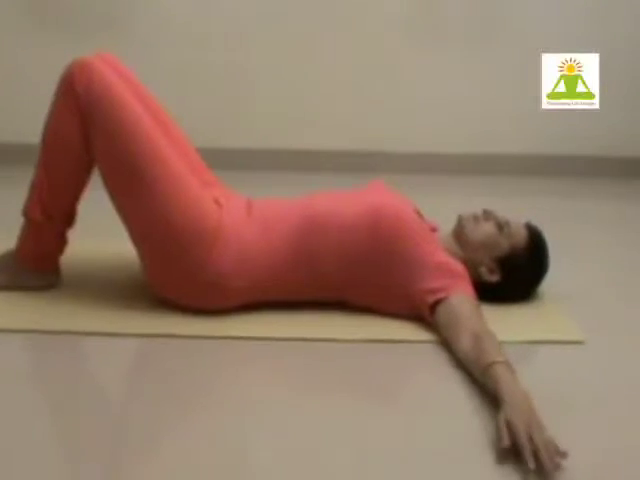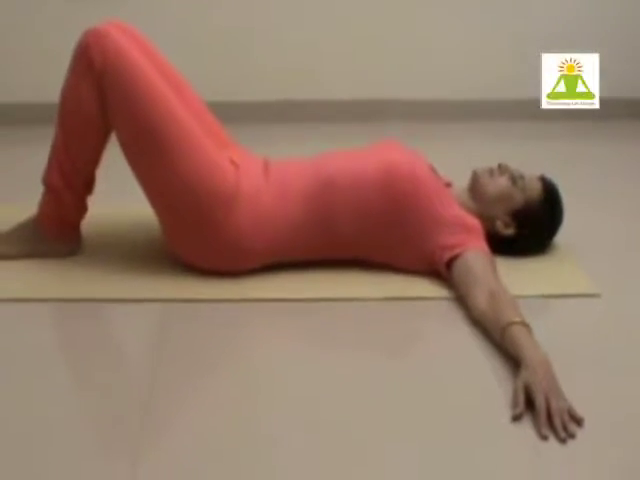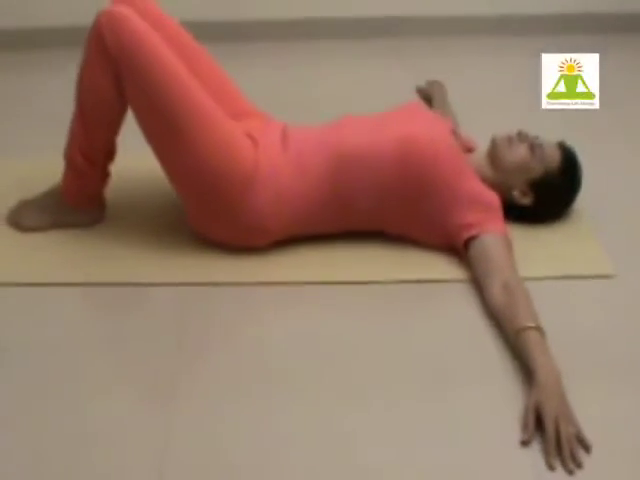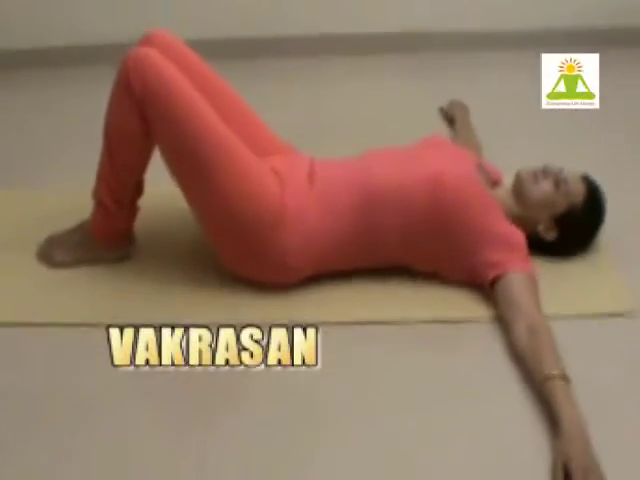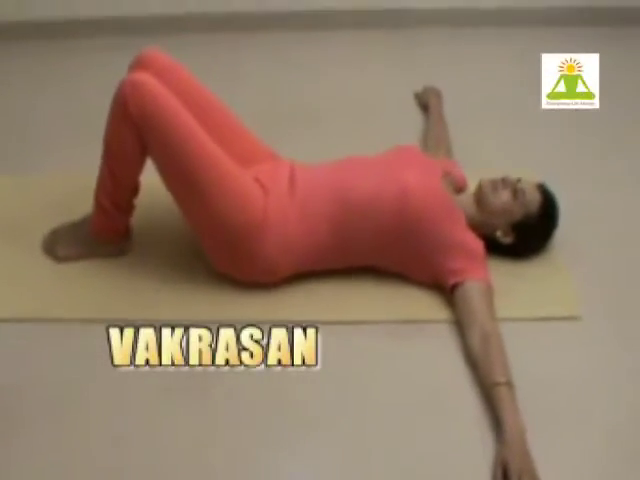
dt=1s
person 1, frame 1
left shoulder: (444, 277)
right shoulder: (429, 243)
left elbow: (471, 336)
left wrist: (515, 397)
left hip: (208, 256)
right hip: (229, 217)
left knee: (88, 79)
right knee: (101, 70)
person 1, frame 2
left shoulder: (458, 231)
right shoulder: (444, 200)
left elbow: (485, 294)
left wrist: (532, 357)
left hip: (225, 218)
right hip: (245, 178)
left knee: (103, 47)
right knee: (114, 38)
left ankle: (55, 228)
right ankle: (57, 222)
person 1, frame 3
left shoulder: (477, 207)
right shoulder: (457, 150)
left elbow: (502, 285)
left wrist: (545, 373)
right wrist: (439, 96)
left hip: (244, 193)
right hip: (264, 143)
left ankle: (78, 198)
right ankle: (82, 190)
person 1, frame 4
left shoulder: (503, 243)
right shoulder: (483, 177)
left elbow: (527, 325)
left wrist: (570, 424)
right wrist: (459, 113)
left hip: (273, 231)
right hip: (289, 178)
left knee: (142, 69)
right knee: (156, 44)
left ankle: (107, 236)
right ankle: (111, 227)
person 1, frame 5
left shoulder: (463, 252)
right shoulder: (447, 178)
left elbow: (482, 331)
right elbow: (435, 140)
left wrist: (513, 432)
right wrist: (433, 102)
left hip: (257, 232)
right hip: (272, 178)
left knee: (136, 92)
right knee: (149, 63)
left ankle: (106, 231)
right ankle: (110, 221)
